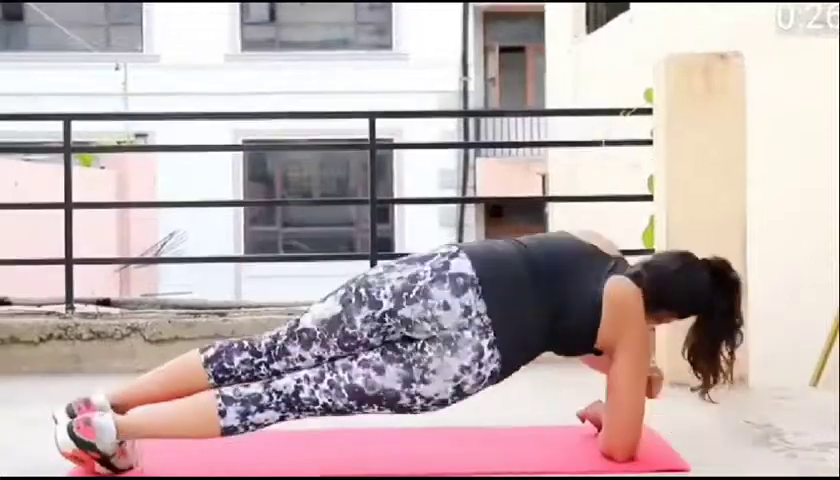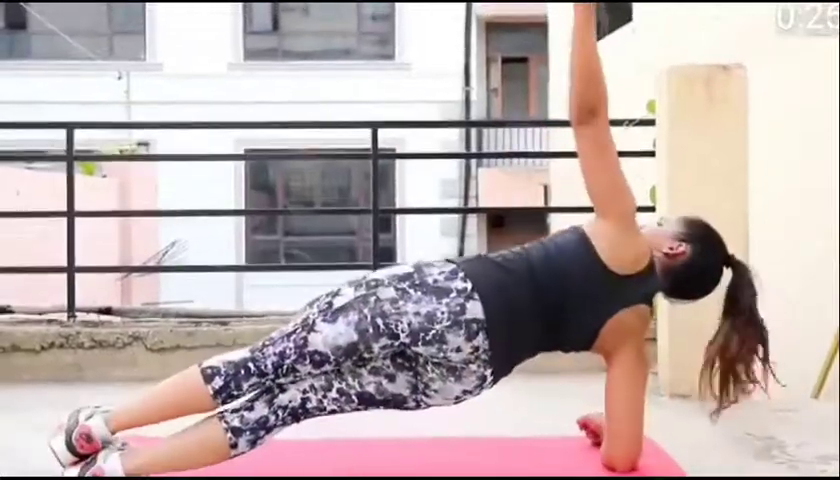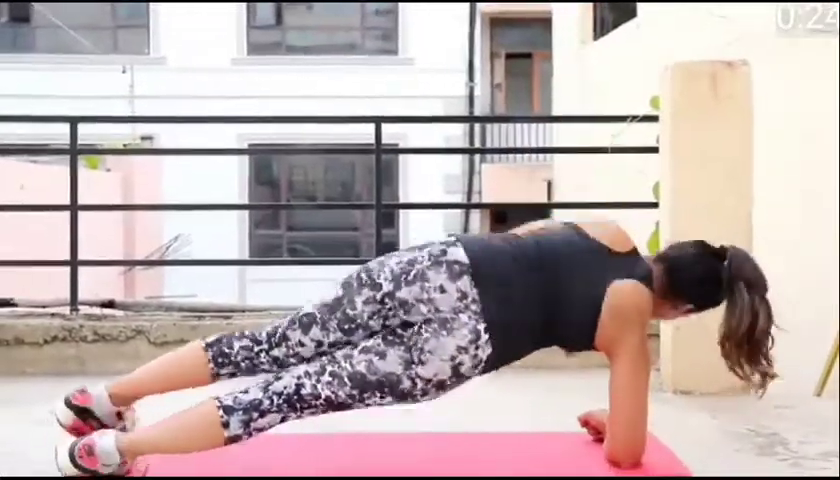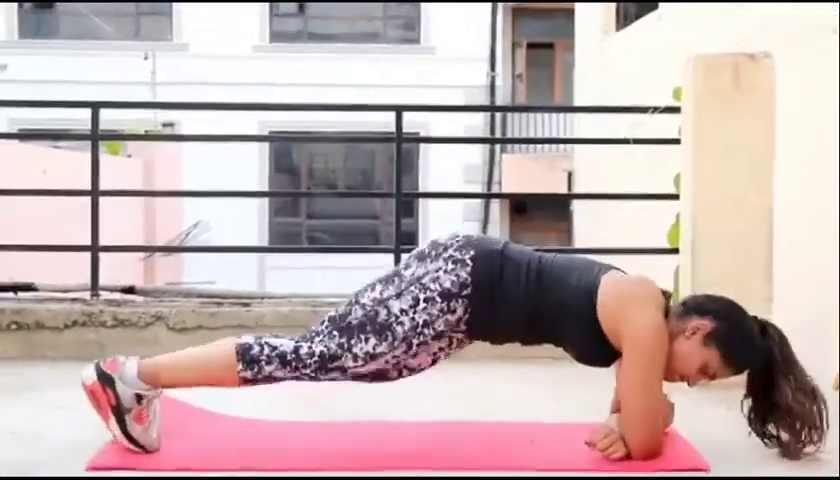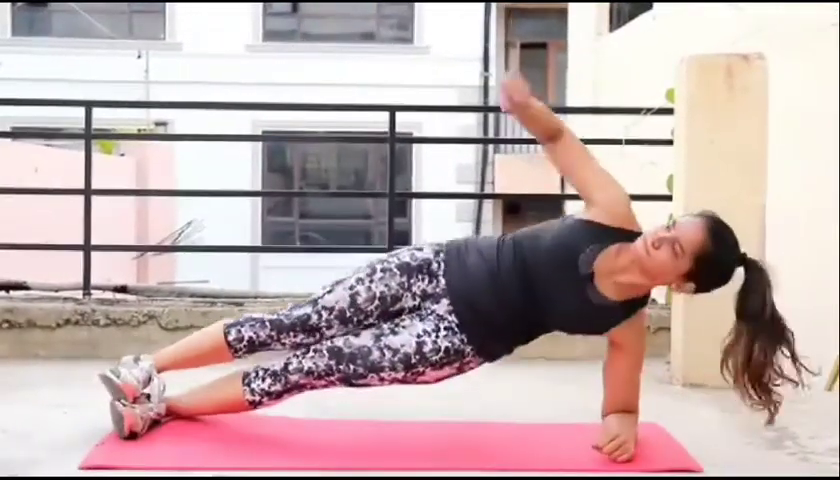
dt=0.7s
person 1, frame 1
left shoulder: (599, 248)
right shoulder: (633, 323)
left wrist: (628, 372)
right wrist: (602, 412)
left hip: (438, 271)
right hip: (467, 356)
left knee: (262, 359)
right knee: (288, 400)
left ankle: (100, 406)
person 1, frame 2
left shoulder: (623, 232)
right shoulder: (630, 333)
left elbow: (588, 115)
left hip: (436, 296)
right hip: (459, 366)
left knee: (263, 369)
right knee: (287, 403)
person 1, frame 3
left shoulder: (606, 234)
right shoulder: (633, 323)
left hip: (431, 264)
right hip: (452, 340)
left knee: (270, 346)
right knee: (293, 393)
left ankle: (103, 397)
person 1, frame 4
left shoulder: (643, 313)
right shoulder: (646, 319)
left elbow: (628, 413)
right elbow: (645, 440)
left wrist: (629, 418)
right wrist: (658, 415)
left hip: (463, 293)
right hip: (458, 274)
left knee: (330, 359)
right knee: (317, 354)
left ankle: (145, 378)
right ankle: (135, 374)
person 1, frame 5
left shoulder: (630, 319)
right shoulder: (616, 215)
left elbow: (621, 402)
right elbow: (557, 136)
left wrist: (622, 426)
right wrist: (526, 102)
left hip: (461, 337)
right hip: (440, 268)
left knee: (315, 367)
right knee: (294, 323)
left ankle: (161, 404)
right ankle: (146, 368)
